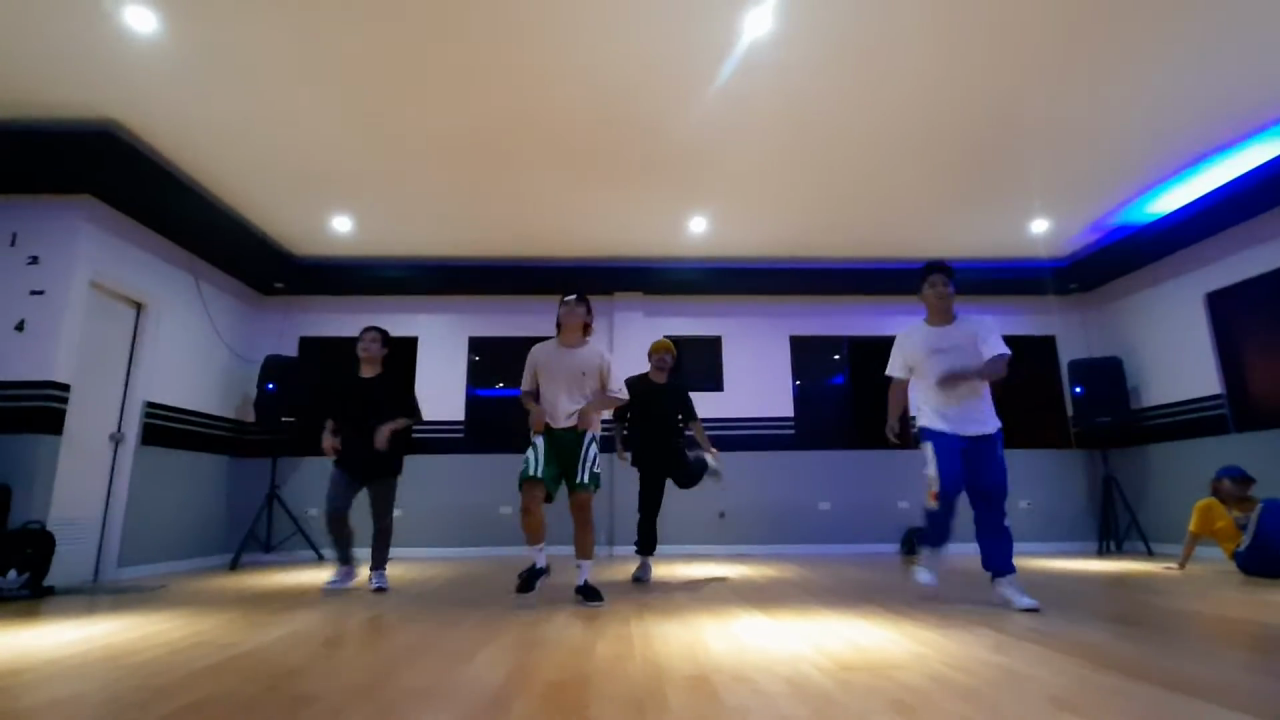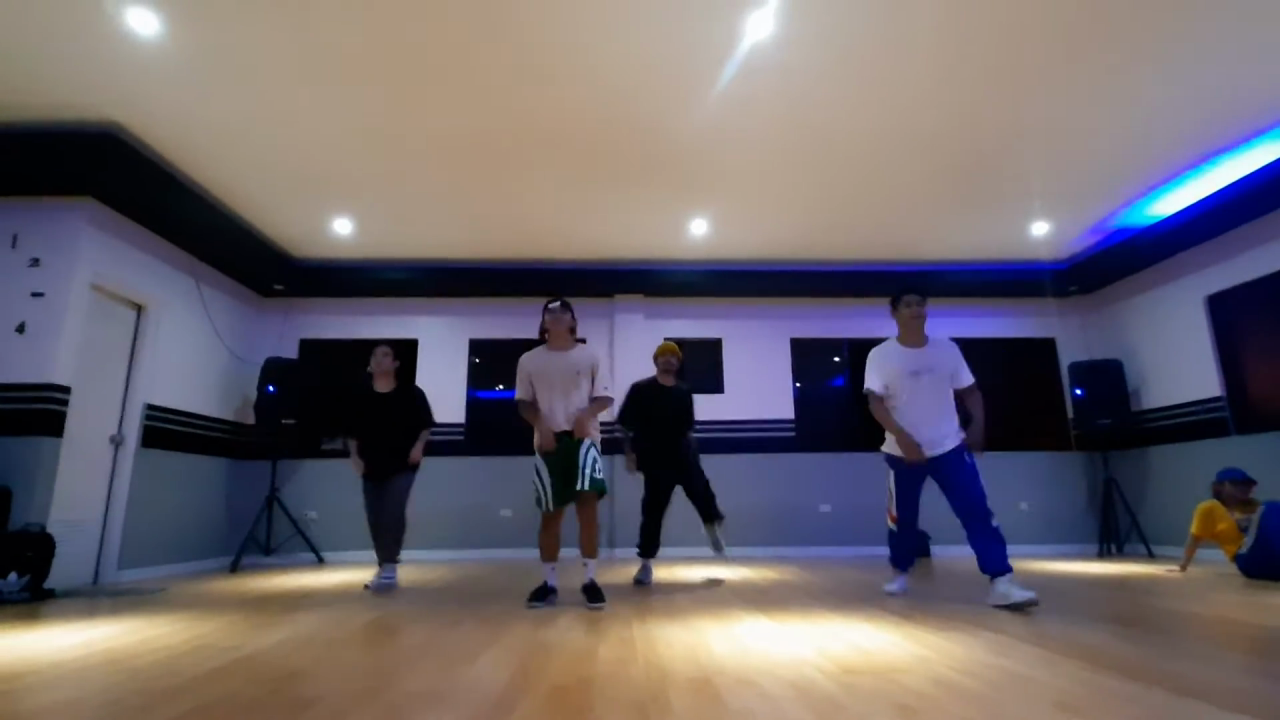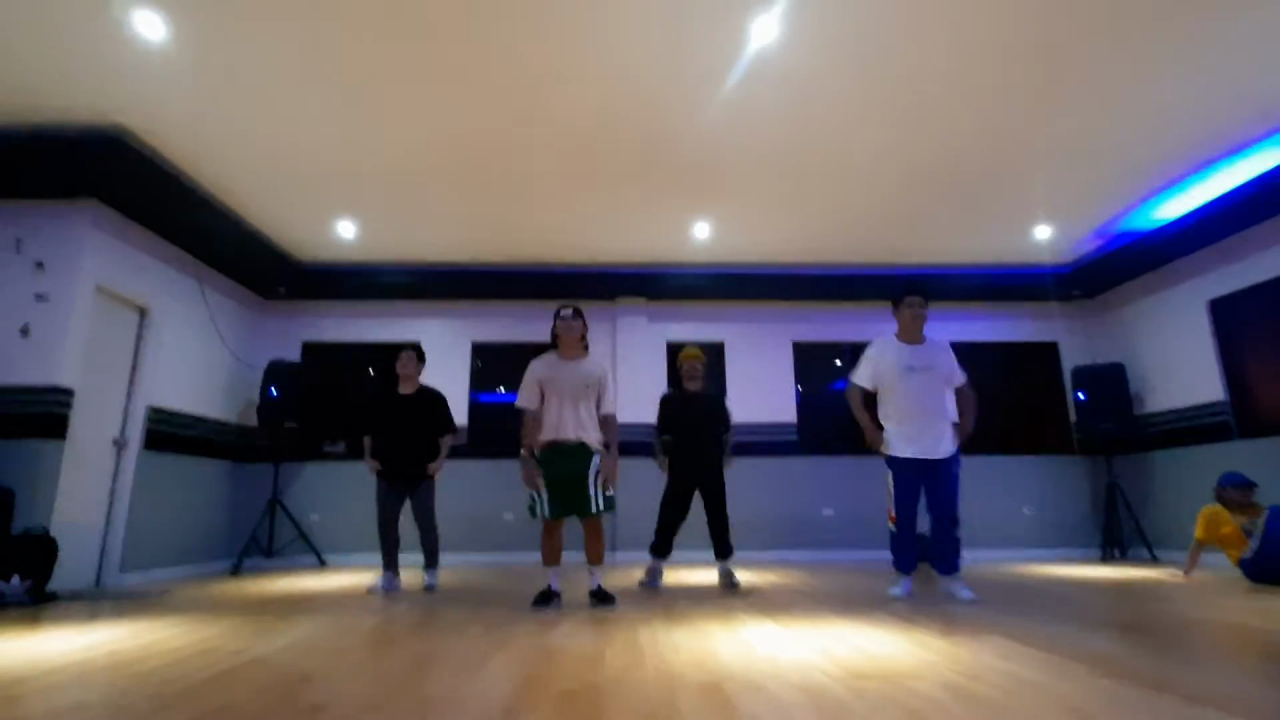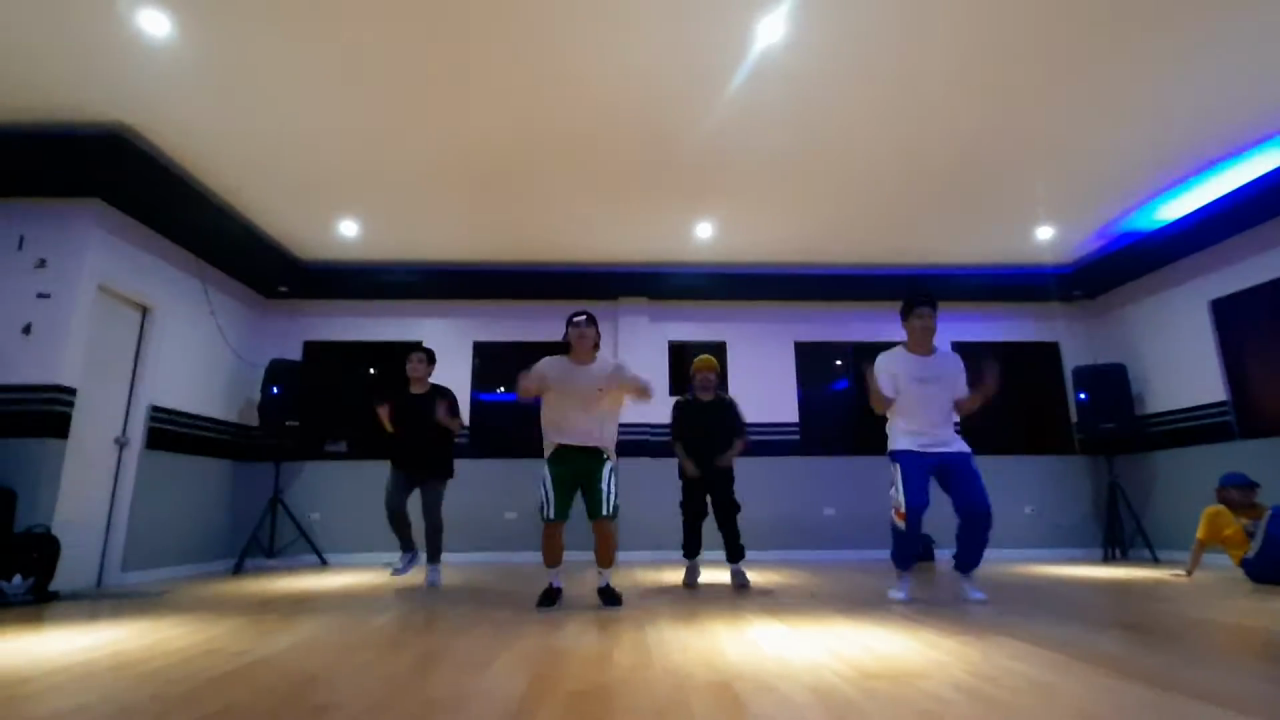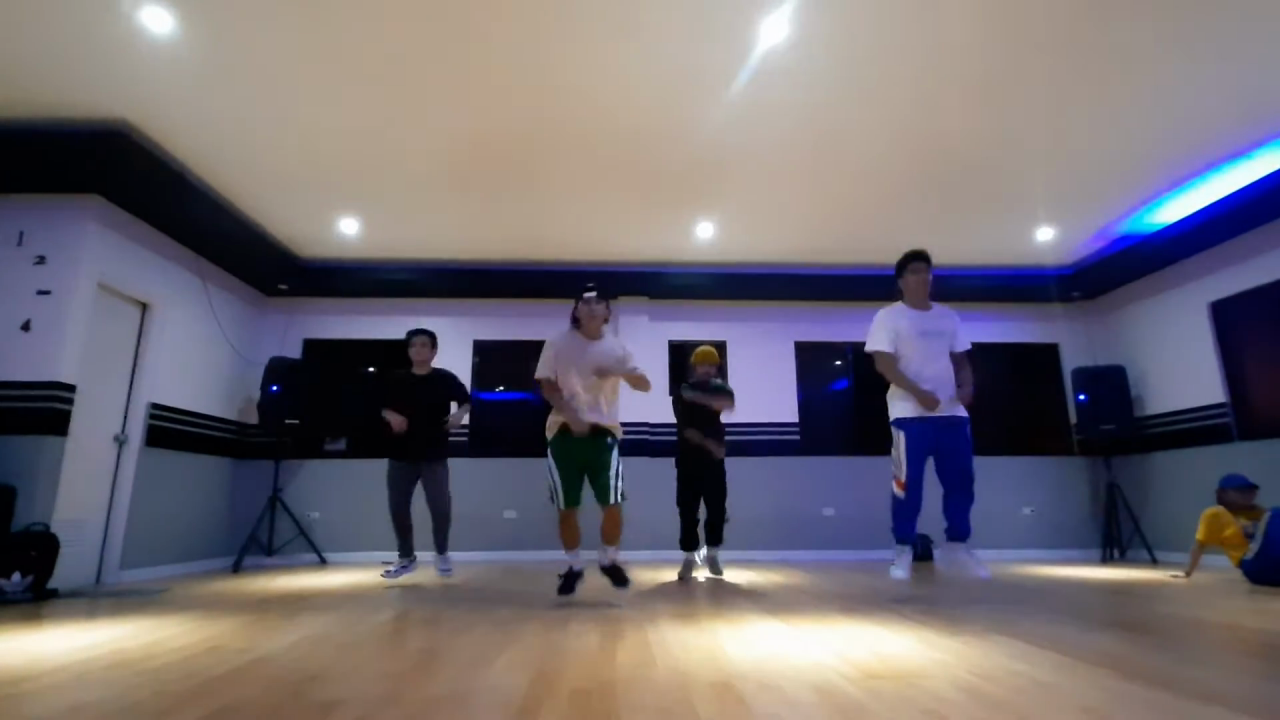
dt=0.3s
person 1, frame 1
left shoulder: (979, 328)
right shoulder: (907, 338)
left elbow: (1000, 367)
right elbow: (899, 385)
left wrist: (968, 373)
right wrist: (892, 421)
left hip: (983, 427)
right hip: (938, 427)
left knee: (992, 501)
right knee: (945, 486)
left ankle: (1003, 579)
right ankle: (928, 554)
person 1, frame 2
left shoulder: (947, 350)
right shoulder: (880, 356)
left elbow: (970, 394)
right elbow: (876, 403)
left wrist: (978, 431)
right wrist: (901, 437)
left hip: (950, 446)
right hip: (905, 451)
left knee: (976, 510)
right knee: (901, 516)
left ankle: (1001, 582)
right ankle: (900, 572)
person 1, frame 3
left shoulder: (942, 350)
right shoulder: (879, 351)
left elbow: (962, 389)
right elbow: (855, 392)
left wrist: (967, 419)
right wrist: (869, 427)
left hip: (943, 448)
right hip: (901, 449)
left knee: (946, 517)
right knee: (902, 516)
left ankle: (950, 576)
right ankle: (904, 576)
person 1, frame 4
left shoulder: (951, 361)
right shoulder: (889, 360)
left elbow: (964, 406)
right elbow: (881, 407)
left wrist: (986, 389)
right wrist: (873, 386)
left hip: (950, 448)
right hip: (910, 448)
left knee: (979, 512)
right knee: (909, 509)
left ankle: (965, 574)
right ankle: (902, 575)
person 1, frame 5
left shoulder: (948, 317)
right shoulder: (888, 317)
left elbow: (961, 360)
right elbow: (883, 362)
left wrist: (967, 387)
right wrist: (916, 392)
left hip: (951, 412)
right hip: (910, 412)
left knee: (960, 479)
right knee: (908, 480)
left ankle: (956, 545)
right ankle: (903, 551)
person 2, frame 1
left shoulder: (598, 356)
right shoulder: (539, 352)
left elbow: (619, 395)
right elbow: (527, 391)
left wrist: (592, 407)
right wrist: (534, 408)
left hip: (582, 435)
right hip: (546, 433)
left knee: (582, 505)
right knee: (530, 497)
left ankle: (583, 581)
right ankle: (538, 563)
person 2, frame 2
left shoulder: (589, 356)
right shoulder: (529, 360)
left elbow: (605, 397)
right elbow: (523, 402)
left wrist: (587, 413)
right wrist: (540, 424)
left hip: (583, 439)
right hip: (548, 443)
left knee: (588, 506)
right knee: (550, 514)
left ankle: (589, 581)
right ankle: (549, 583)
person 2, frame 3
left shoulder: (598, 369)
right shoulder: (539, 367)
left elbow: (607, 416)
right elbow: (530, 414)
left wrist: (612, 455)
right wrist: (527, 456)
left hip: (589, 451)
right hip: (550, 452)
left knee: (593, 521)
right knee: (551, 521)
left ankle: (596, 586)
right ankle: (552, 587)
person 2, frame 4
left shoulder: (611, 369)
right shoulder: (550, 367)
left elbow: (645, 393)
right elbow: (525, 391)
left wrist: (629, 381)
right wrist: (528, 383)
left hip: (598, 454)
right hip: (560, 452)
left knee: (604, 522)
right knee: (552, 524)
left ankle: (605, 585)
right ankle: (555, 585)
person 2, frame 5
left shoulder: (616, 347)
right shoulder: (557, 343)
left elbow: (644, 385)
right elbow: (545, 384)
left wrist: (621, 372)
right wrist: (568, 411)
left hip: (603, 434)
right hip: (565, 433)
left knee: (612, 507)
right knee: (567, 509)
left ankle: (608, 561)
right ankle: (574, 567)
person 3, frame 1
left shoulder: (395, 384)
right shoulder: (346, 385)
left elbow: (409, 417)
right elbow: (333, 416)
left wrist: (390, 427)
right wrist: (328, 434)
left hip: (384, 462)
right hip: (348, 460)
left knee: (381, 519)
right knee: (334, 511)
left ankle: (378, 571)
right ankle: (345, 566)
person 3, frame 2
left shoulder: (411, 394)
right shoulder: (361, 399)
left elbow: (426, 426)
right elbow: (352, 435)
left wrist: (419, 446)
right wrist: (355, 456)
left hip: (402, 466)
right hip: (373, 469)
left knee: (395, 514)
right knee: (376, 520)
left ankle: (390, 562)
right ankle: (385, 567)
person 3, frame 3
left shoulder: (433, 398)
right shoulder: (384, 401)
left elbow: (448, 432)
right elbow: (370, 432)
left wrist: (440, 458)
right wrist: (369, 456)
left hip: (421, 472)
right hip: (389, 472)
left knee: (425, 522)
right knee: (386, 522)
left ankle: (431, 571)
right ankle: (390, 574)
person 3, frame 4
left shoulder: (443, 395)
right shoulder: (398, 398)
left elbow: (457, 428)
right elbow: (391, 428)
left wrist: (444, 417)
right wrist: (384, 417)
left hip: (434, 467)
right hip: (403, 464)
left knee: (432, 517)
right knee: (392, 505)
left ankle: (433, 566)
right ankle: (408, 552)
person 3, frame 5
left shoulder: (446, 379)
right shoulder: (397, 380)
left elbow: (465, 402)
right elbow: (386, 409)
left wrist: (459, 415)
right wrist: (392, 417)
left hip: (434, 455)
right hip: (401, 454)
left knee: (440, 505)
right knee: (398, 507)
left ankle: (442, 555)
right ankle: (406, 557)
person 4, frame 1
left shoulder: (677, 391)
right shoulder: (632, 385)
left elbow: (692, 422)
right elbow: (619, 418)
left wrist: (708, 448)
right wrist: (620, 443)
left hip: (673, 449)
right hip: (646, 455)
left knee: (688, 477)
right knee: (648, 508)
left ankle: (706, 462)
right ankle: (644, 561)
person 4, frame 2
left shoulder: (684, 393)
right shoulder: (640, 390)
right elbow: (626, 424)
left wrist: (693, 451)
right wrist: (629, 453)
left hip: (684, 457)
right hip: (655, 460)
left knee: (703, 495)
right knee: (652, 511)
left ankle: (713, 528)
right ankle: (646, 564)
person 4, frame 3
left shoulder: (714, 398)
right shoulder: (670, 400)
left elbow: (724, 430)
right elbow: (663, 433)
left wrist: (725, 452)
right wrist: (662, 455)
left hip: (711, 468)
right hip: (681, 468)
left knee: (717, 517)
right knee: (669, 516)
left ankle: (725, 568)
right ankle: (655, 566)
person 4, frame 4
left shoulder: (726, 405)
right shoulder: (682, 405)
left elbow: (741, 435)
right elbow: (677, 439)
left wrist: (731, 453)
right wrist: (685, 462)
left hip: (720, 472)
right hip: (692, 473)
left knee: (727, 520)
right knee: (692, 519)
left ankle: (736, 569)
right ankle: (692, 565)
person 4, frame 5
left shoulder: (719, 388)
right shoulder: (682, 394)
left elbow: (728, 405)
right elbow: (685, 429)
left wrist: (698, 398)
right wrist: (709, 444)
left hip: (714, 461)
right hip: (688, 460)
left knee: (717, 510)
right knee: (688, 512)
left ankle: (712, 554)
right ankle: (689, 558)
